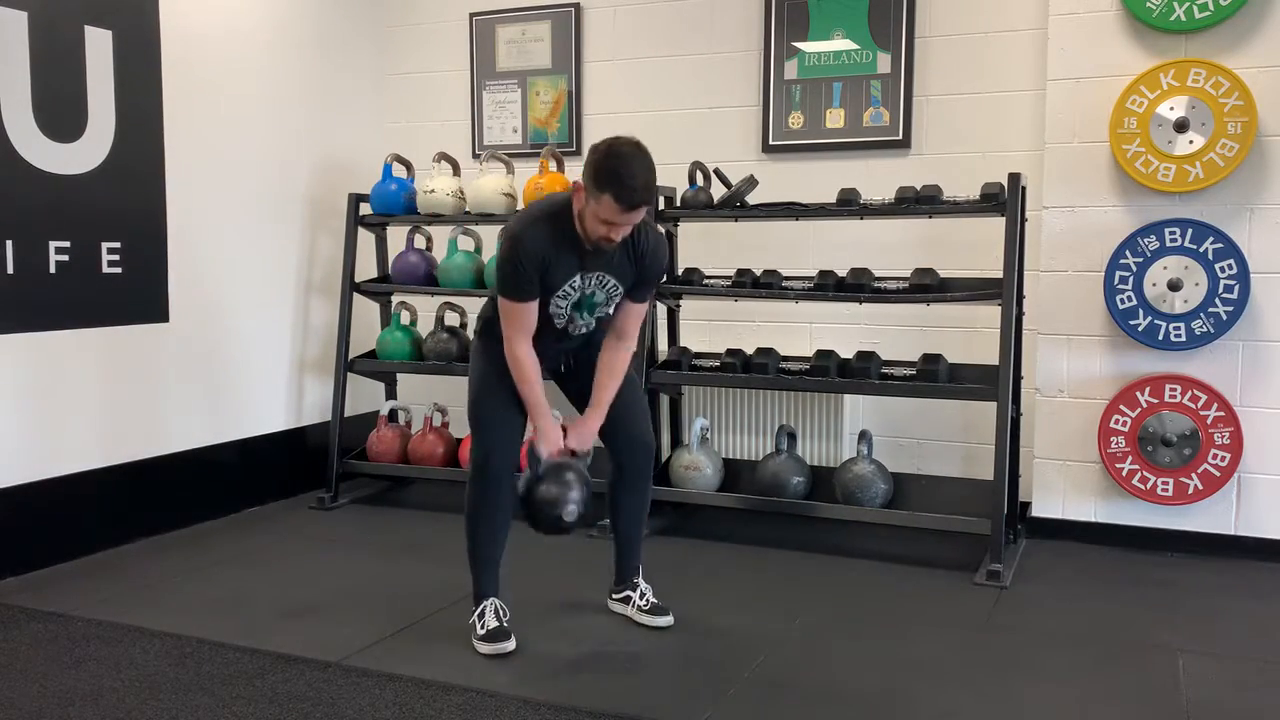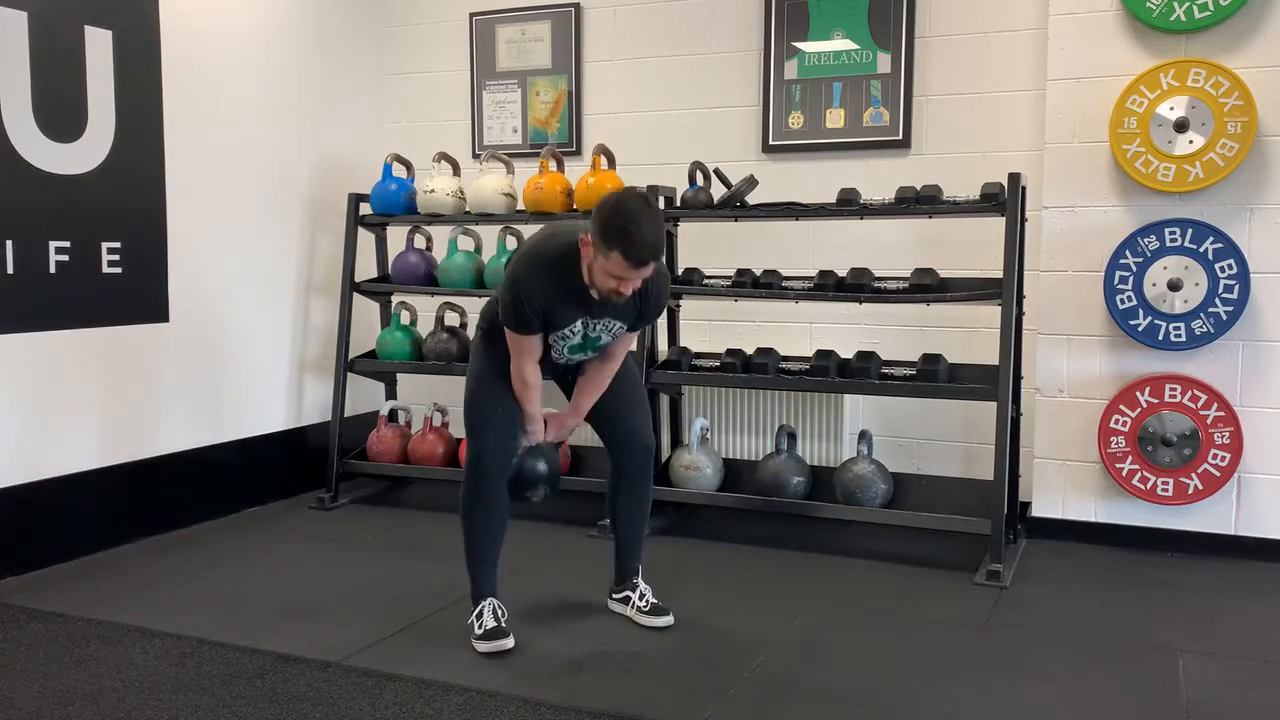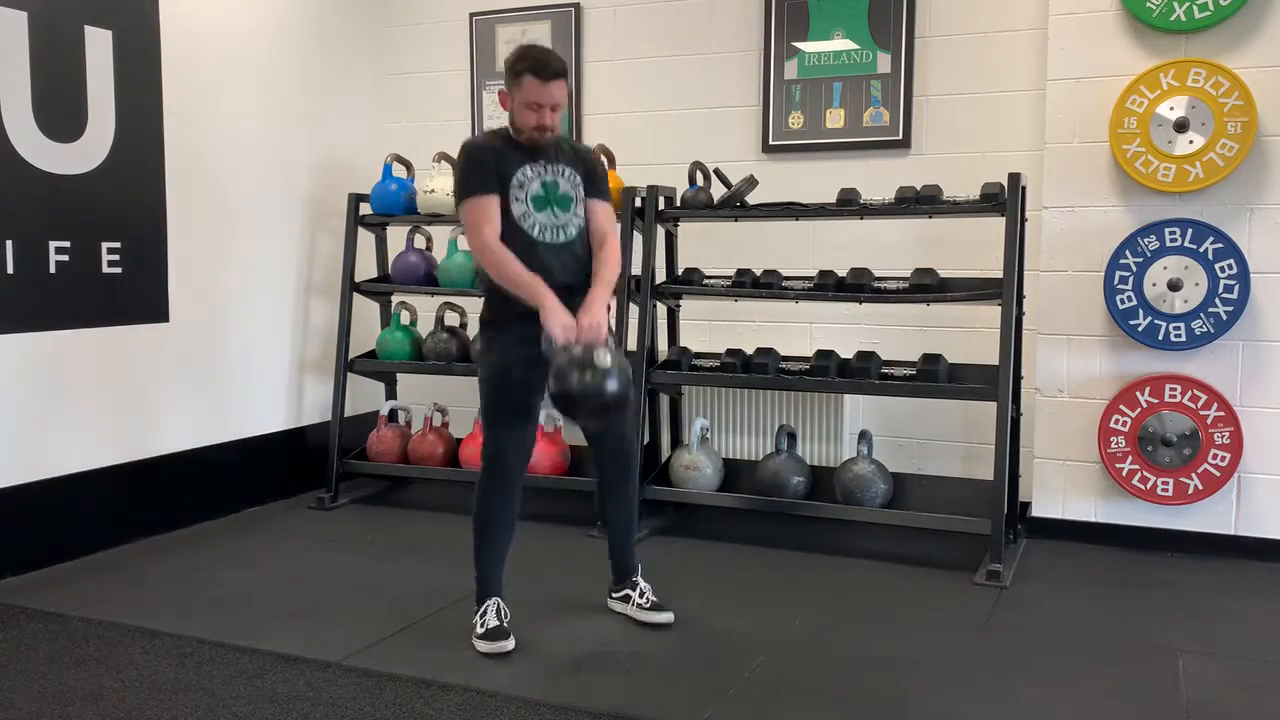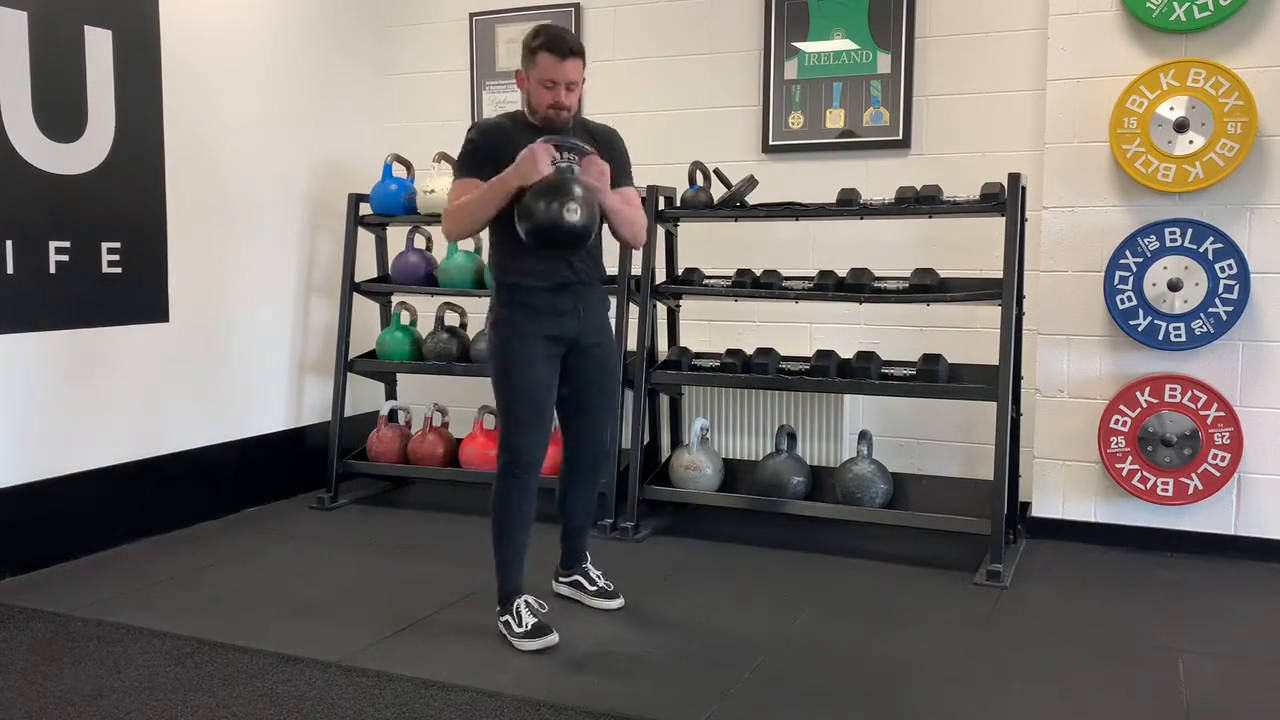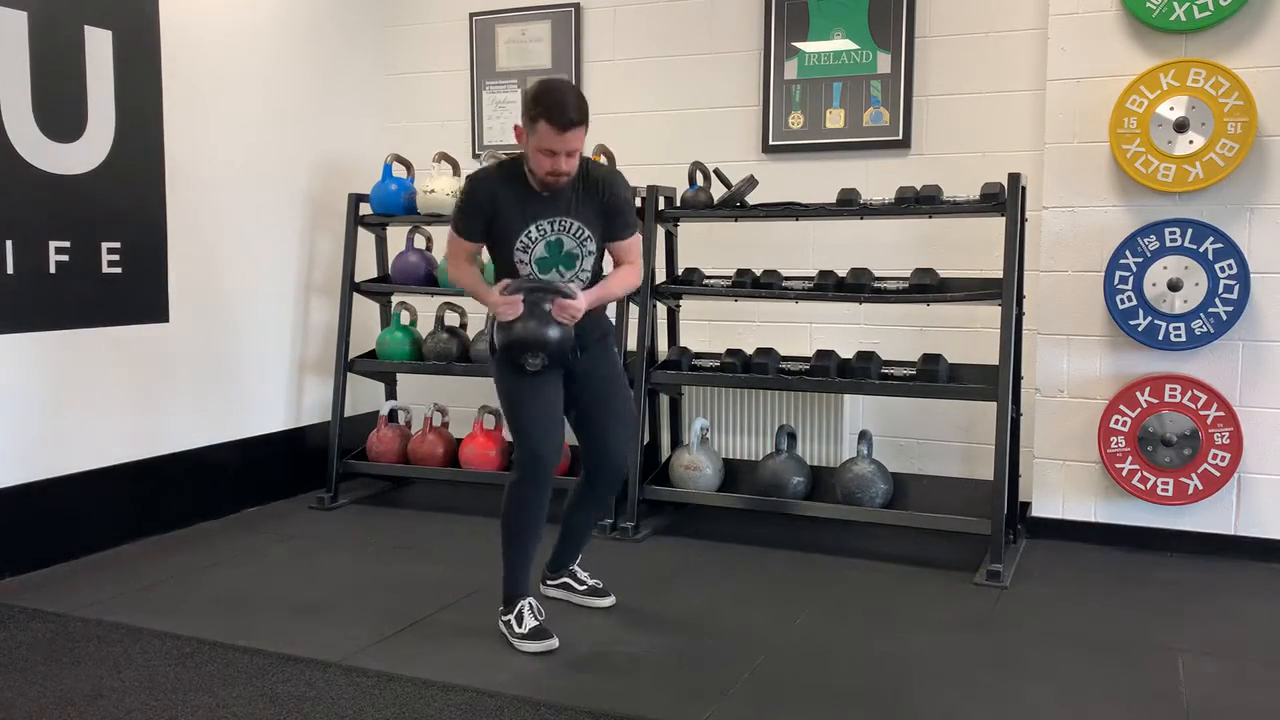
dt=0.4s
person 1, frame 1
left shoulder: (650, 247)
right shoulder: (530, 235)
left elbow: (622, 336)
right elbow: (518, 341)
left wrist: (592, 420)
right wrist: (543, 424)
left hip: (590, 343)
right hip: (508, 338)
left knee: (638, 446)
right knee: (493, 461)
left ankle: (627, 584)
right ankle: (486, 602)
person 1, frame 2
left shoulder: (650, 281)
right shoulder: (534, 273)
left elbow: (612, 355)
right elbow: (525, 363)
left wrist: (570, 417)
right wrist: (534, 425)
left hip: (593, 361)
right hip: (509, 350)
left knee: (639, 448)
right knee: (489, 461)
left ankle: (627, 586)
right ankle: (485, 603)
person 1, frame 3
left shoulder: (580, 157)
right shoulder: (484, 156)
left elbow: (607, 242)
right elbow: (487, 246)
left wrist: (598, 301)
right wrist: (547, 304)
left hip: (585, 323)
right hip: (514, 329)
left knee: (619, 445)
right knee: (505, 461)
left ankle: (625, 580)
right ankle: (489, 600)
person 1, frame 4
left shoulder: (604, 141)
right shoulder: (492, 137)
left elbow: (637, 234)
right elbow: (454, 224)
left wrist: (606, 191)
right wrist: (515, 176)
left hip: (589, 313)
right hip: (523, 317)
left knee: (593, 448)
right knee: (523, 455)
left ankle: (573, 567)
right ankle: (511, 600)
person 1, frame 5
left shoulder: (607, 187)
right shoulder: (489, 188)
left elbow: (632, 265)
right elbow: (457, 259)
left wrist: (590, 298)
right wrist: (489, 297)
left hip: (590, 341)
left knee: (614, 461)
right knee: (540, 457)
left ankle: (560, 569)
right ankle: (515, 601)
